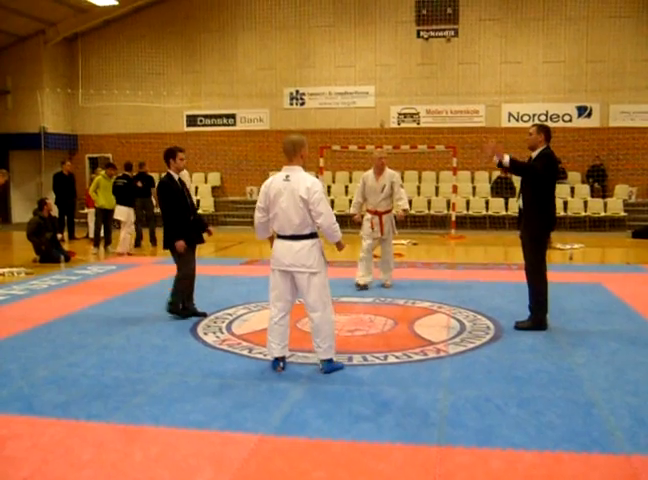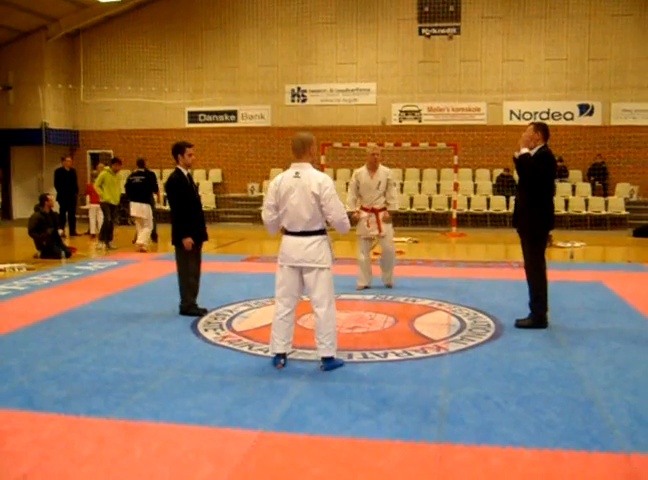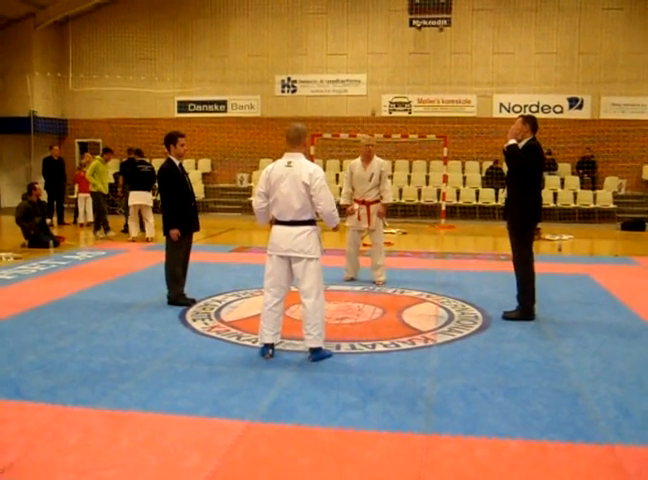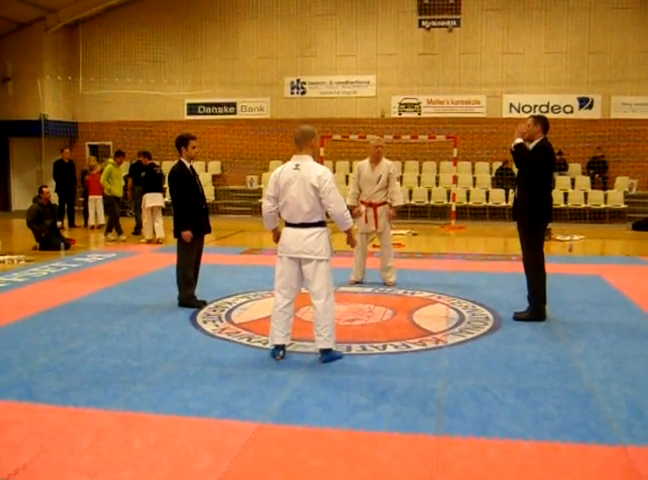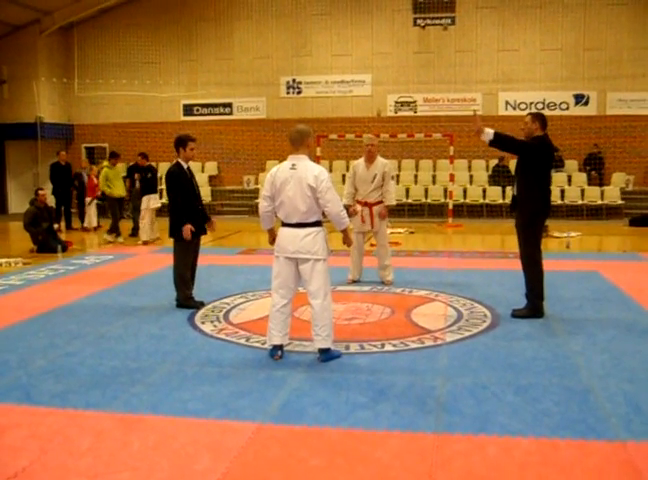
dt=0.4s
person 1, frame 1
left shoulder: (269, 184)
right shoulder: (311, 183)
left elbow: (260, 219)
right elbow: (325, 219)
left wrist: (269, 237)
right wrist: (338, 240)
left hip: (281, 250)
right hip: (307, 250)
left knee: (279, 307)
right knee: (319, 308)
left ankle: (278, 357)
right ankle: (326, 359)
person 1, frame 2
left shoulder: (278, 181)
right shoulder: (321, 179)
left elbow: (269, 217)
right elbow: (337, 215)
right wrist: (345, 228)
left hip: (289, 246)
right hip: (316, 246)
left knee: (284, 302)
right knee: (323, 303)
left ankle: (279, 354)
right ankle: (327, 356)
person 1, frame 3
left shoulder: (270, 170)
right shoulder: (313, 170)
left elbow: (259, 204)
right elbow: (326, 206)
right wrist: (335, 224)
left hip: (279, 235)
right hip: (305, 236)
left knee: (273, 292)
right knee: (311, 294)
left ankle: (268, 344)
right ankle: (315, 347)
person 1, frame 4
left shoulder: (279, 172)
right shoulder: (321, 172)
left elbow: (268, 207)
right elbow: (336, 207)
left wrist: (274, 230)
right wrist: (349, 232)
left hip: (289, 237)
right hip: (315, 238)
left knee: (284, 293)
right knee: (321, 295)
left ankle: (278, 345)
right ankle: (325, 348)
person 1, frame 5
left shoulder: (275, 172)
right shoulder: (317, 172)
left elbow: (265, 207)
right elbow: (333, 207)
left wrist: (270, 231)
right wrist: (346, 232)
left hip: (285, 238)
right hip: (311, 238)
left knee: (281, 294)
right knee: (319, 295)
left ankle: (276, 345)
right ankle: (324, 348)
person 2, frame 1
left shoulder: (547, 157)
right shoulder: (539, 157)
left elbow: (530, 171)
right elbow: (522, 171)
left wrist: (503, 158)
right wrist: (499, 157)
left hip: (539, 222)
right hip: (533, 220)
left knee: (536, 270)
right knee: (534, 269)
left ankle: (538, 318)
right ankle: (538, 316)
person 2, frame 2
left shoulder: (544, 155)
right shoulder: (536, 155)
left elbow: (530, 174)
right elbow: (523, 173)
left wrist: (524, 150)
right wrist: (521, 153)
left hip: (536, 220)
right hip: (531, 218)
left knee: (535, 267)
right knee: (534, 267)
left ankle: (539, 316)
right ankle: (537, 313)
person 2, frame 3
left shoulder: (532, 148)
right shoulder: (526, 148)
left elbow: (518, 166)
right elbow: (513, 165)
left wrist: (512, 142)
right wrist: (510, 145)
left hip: (524, 212)
right hip: (519, 210)
left knee: (523, 259)
right knee: (522, 259)
left ankle: (526, 308)
right ankle: (525, 305)
person 2, frame 4
left shoulder: (543, 149)
right shoulder: (538, 148)
left elbow: (526, 163)
right elbow: (523, 164)
left wrist: (518, 140)
right wrist: (517, 143)
left hip: (534, 212)
right hip: (530, 210)
left knee: (533, 260)
right knee: (532, 260)
left ankle: (537, 309)
right ankle: (536, 306)
person 2, frame 5
left shoulder: (541, 144)
right shoulder: (536, 145)
left elbow: (515, 145)
right elbow: (516, 147)
left wrist: (485, 132)
right wrist: (485, 133)
left hip: (533, 208)
right hip: (529, 206)
left knee: (530, 256)
right knee: (530, 256)
left ankle: (535, 306)
right ankle: (534, 303)
person 3, frame 1
left shoulder: (180, 182)
right shoulder: (165, 184)
right elbow: (168, 214)
left wrist: (203, 226)
right wrist: (176, 238)
left hip: (189, 234)
right hip: (178, 236)
left knee: (190, 272)
right knee: (185, 272)
left ankle: (188, 306)
right ankle: (174, 304)
person 3, frame 2
left shoulder: (187, 177)
right shoulder: (174, 180)
right elbow: (177, 210)
left wrist: (201, 228)
right wrist: (185, 235)
left hip: (195, 231)
right hip: (185, 233)
left knee: (194, 270)
right knee: (186, 271)
left ankle: (191, 303)
right ankle: (187, 305)
person 3, frame 3
left shoulder: (179, 167)
right shoulder: (166, 169)
right elbow: (167, 201)
left wrist: (192, 220)
right wrist: (172, 226)
left hip: (186, 222)
right hip: (176, 224)
left knee: (183, 261)
right knee: (174, 261)
left ankle: (179, 293)
right ankle: (174, 295)
person 3, frame 4
left shoulder: (190, 170)
right shoulder: (177, 172)
right elbow: (179, 203)
left wrist: (202, 223)
right wrist: (184, 228)
left hip: (197, 224)
right hip: (188, 226)
left knee: (194, 263)
right knee: (186, 263)
left ankle: (189, 295)
right ankle: (185, 297)
person 3, frame 5
left shoulder: (187, 171)
right shoulder: (174, 172)
right elbow: (175, 201)
left wrist: (206, 218)
right wrist: (184, 223)
left hip: (196, 223)
right hip: (186, 224)
left knee: (191, 263)
right knee: (182, 264)
left ankle: (186, 295)
right ankle: (184, 298)
person 4, frame 1
left shoulder: (393, 175)
right shoulder: (366, 176)
left elbow: (400, 194)
right elbow: (359, 196)
left wrist: (402, 209)
right wrist: (356, 212)
left hip: (386, 217)
right hip: (370, 217)
left knee: (387, 251)
right knee: (366, 249)
left ankle: (386, 279)
right ankle: (363, 280)
person 4, frame 2
left shoulder: (386, 172)
right shoulder: (358, 173)
left elbow: (391, 194)
right elbow: (352, 194)
left wrist: (390, 211)
right wrist: (354, 211)
left hip: (382, 215)
right hip: (365, 215)
left knee: (388, 248)
right knee: (363, 251)
left ankle: (387, 278)
right ankle: (364, 281)
person 4, frame 3
left shoulder: (381, 164)
right shoulder: (353, 165)
left elbow: (385, 186)
right elbow: (347, 186)
left wrist: (383, 205)
right wrist: (347, 205)
left hip: (374, 207)
right hip: (357, 207)
left knee: (377, 243)
right knee: (352, 242)
left ankle: (379, 276)
right ankle: (351, 272)
person 4, frame 4
left shoulder: (389, 166)
right shoulder: (361, 166)
left elbow: (394, 188)
right elbow: (354, 188)
left wrist: (393, 208)
right wrist: (354, 206)
left hip: (382, 209)
right hip: (364, 209)
left knee: (386, 245)
right knee: (360, 245)
left ankle: (389, 277)
right ankle: (357, 276)
person 4, frame 5
left shoulder: (384, 164)
right shoulder: (356, 165)
left elbow: (389, 187)
right elbow: (350, 187)
left wrist: (386, 206)
right wrist: (350, 205)
left hip: (377, 208)
right hip: (360, 209)
left knee: (382, 243)
right knee: (357, 244)
left ankle: (386, 276)
right ankle: (354, 275)
